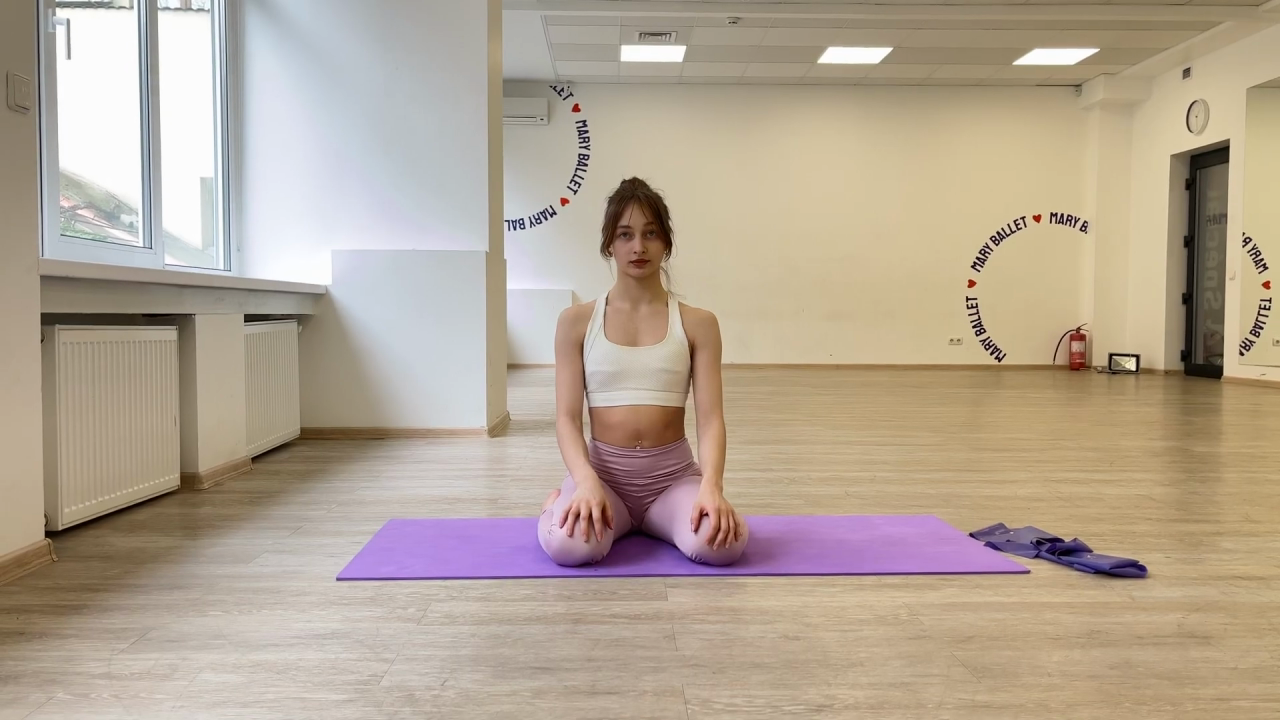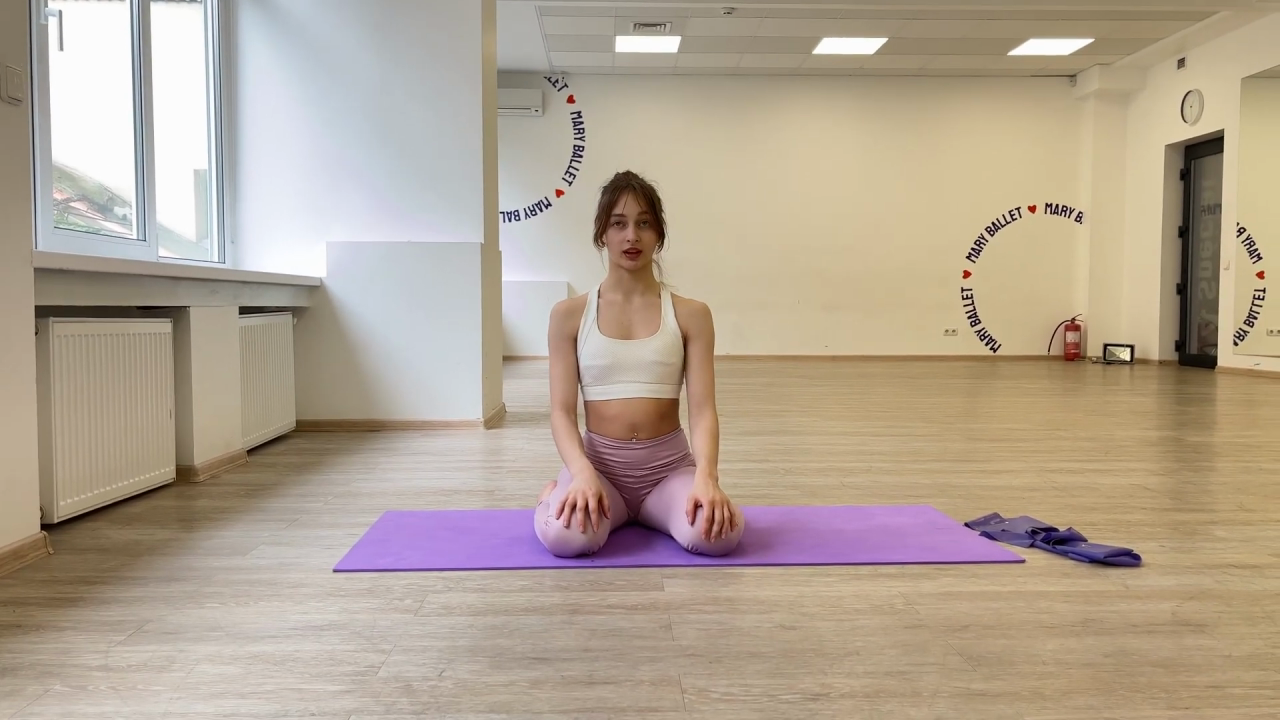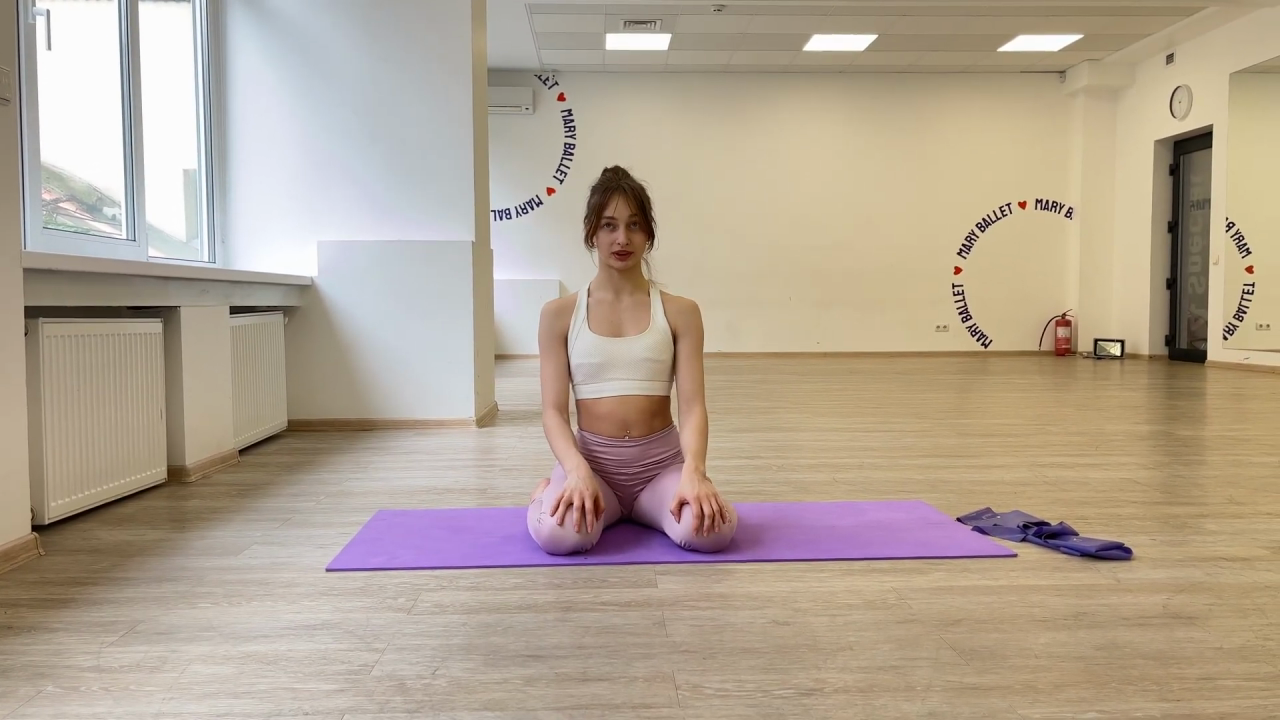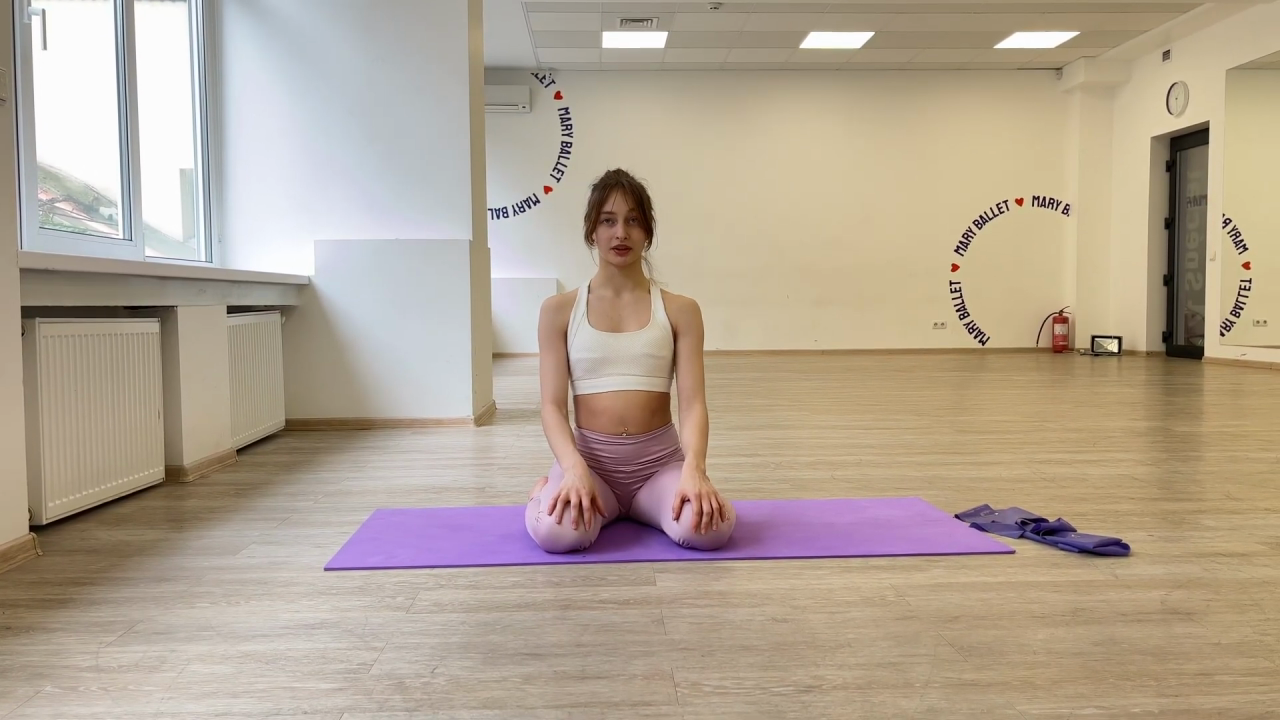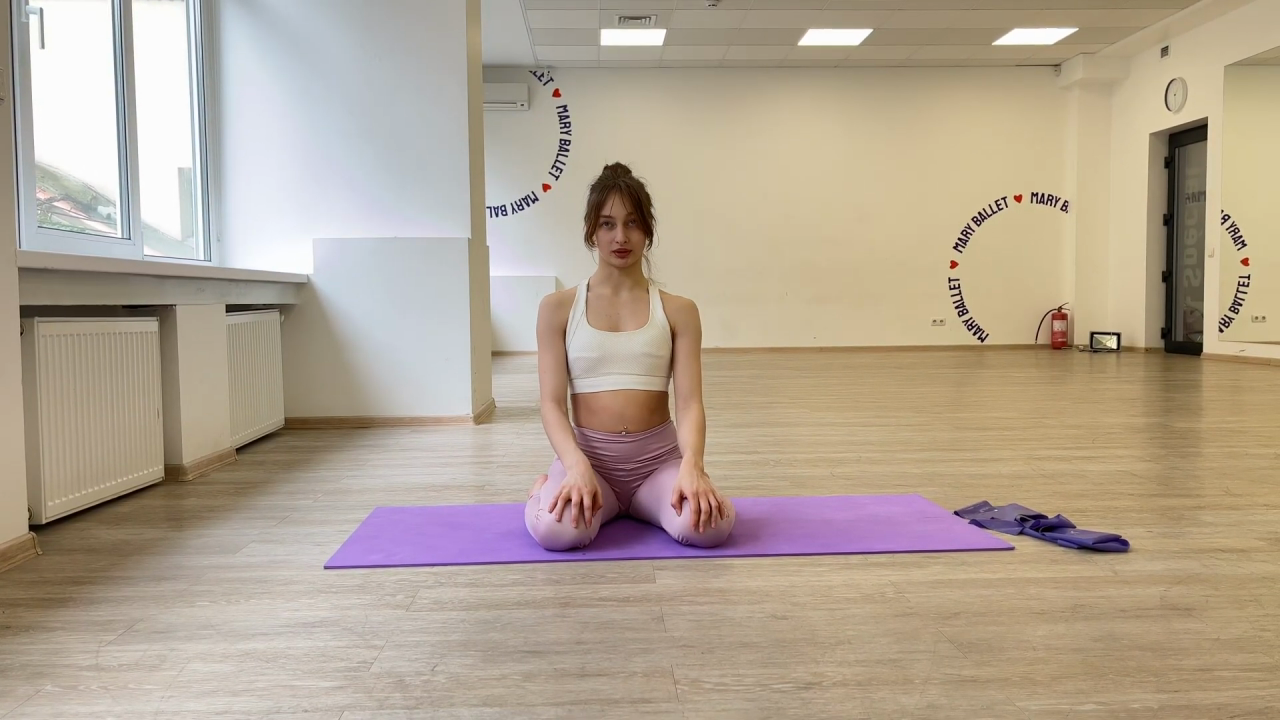
dt=1s
person 1, frame 1
left shoulder: (698, 324)
right shoulder: (576, 322)
left elbow: (710, 417)
right elbow: (568, 418)
left wrist: (711, 485)
right wrist: (586, 483)
left hip: (673, 473)
right hip: (603, 470)
left knee: (721, 544)
right knee: (567, 545)
left ankle: (650, 518)
person 1, frame 2
left shoulder: (691, 315)
right shoulder: (569, 315)
left elbow: (702, 408)
right elbow: (562, 410)
left wrist: (705, 476)
right wrist: (582, 473)
left hip: (669, 464)
right hip: (599, 461)
left knee: (717, 534)
right knee: (563, 536)
left ankle: (644, 509)
person 1, frame 3
left shoulder: (680, 312)
right shoulder: (559, 314)
left elbow: (692, 405)
right elbow: (554, 410)
left wrist: (693, 472)
right wrist: (578, 471)
left hip: (661, 461)
right hip: (591, 458)
left knee: (710, 530)
right knee: (557, 533)
left ankle: (639, 506)
person 1, frame 4
left shoulder: (680, 311)
right shoulder: (559, 310)
left elbow: (692, 402)
right elbow: (553, 405)
left wrist: (693, 469)
right wrist: (574, 469)
left hip: (660, 459)
right hip: (589, 456)
left knee: (709, 529)
right knee: (554, 532)
left ankle: (636, 505)
right ankle: (548, 491)
person 1, frame 5
left shoulder: (678, 311)
right shoulder: (558, 308)
left elbow: (689, 403)
right elbow: (552, 403)
left wrist: (692, 466)
right wrist: (577, 467)
left hip: (659, 456)
right hip: (587, 454)
left knee: (708, 526)
right knee: (555, 530)
left ankle: (635, 503)
right ankle: (548, 488)
